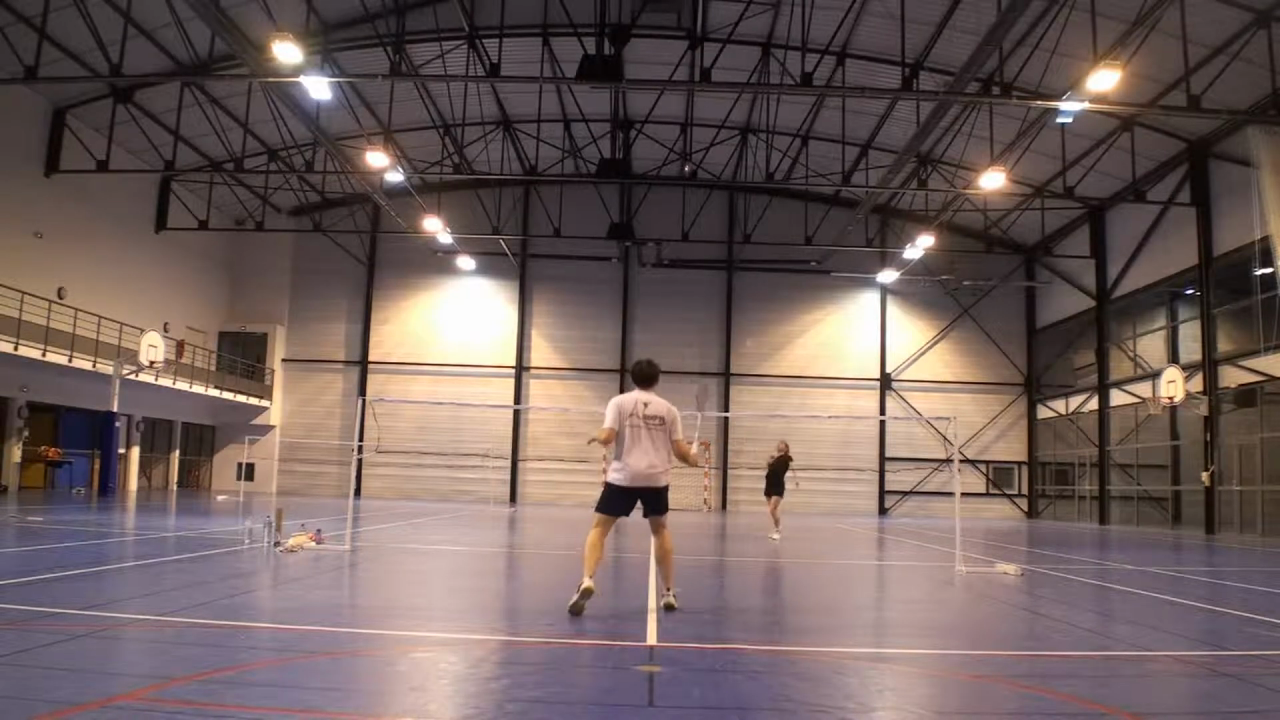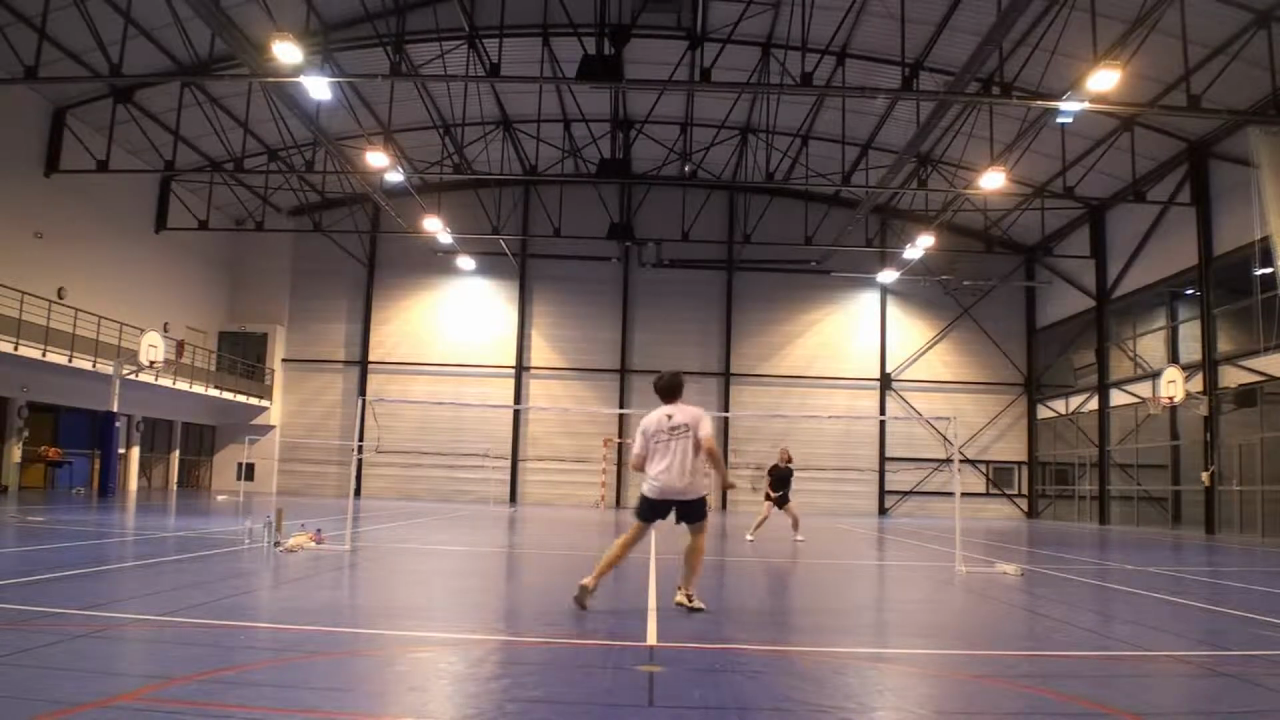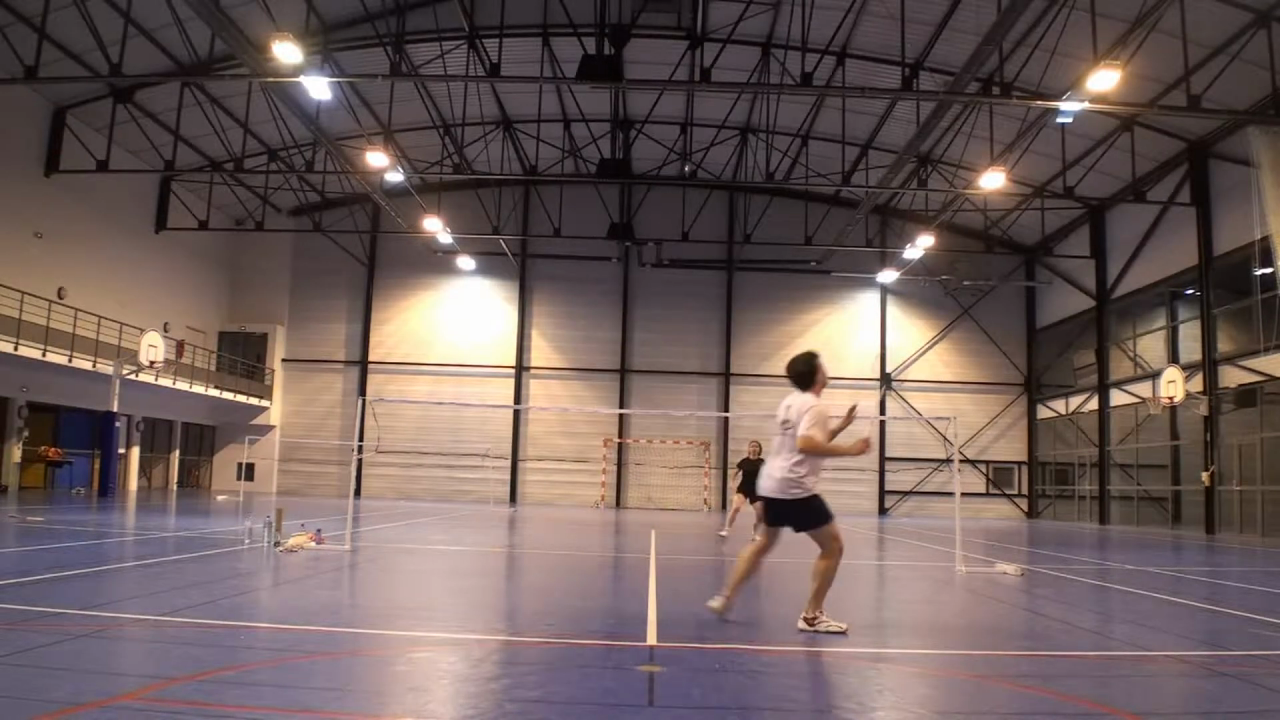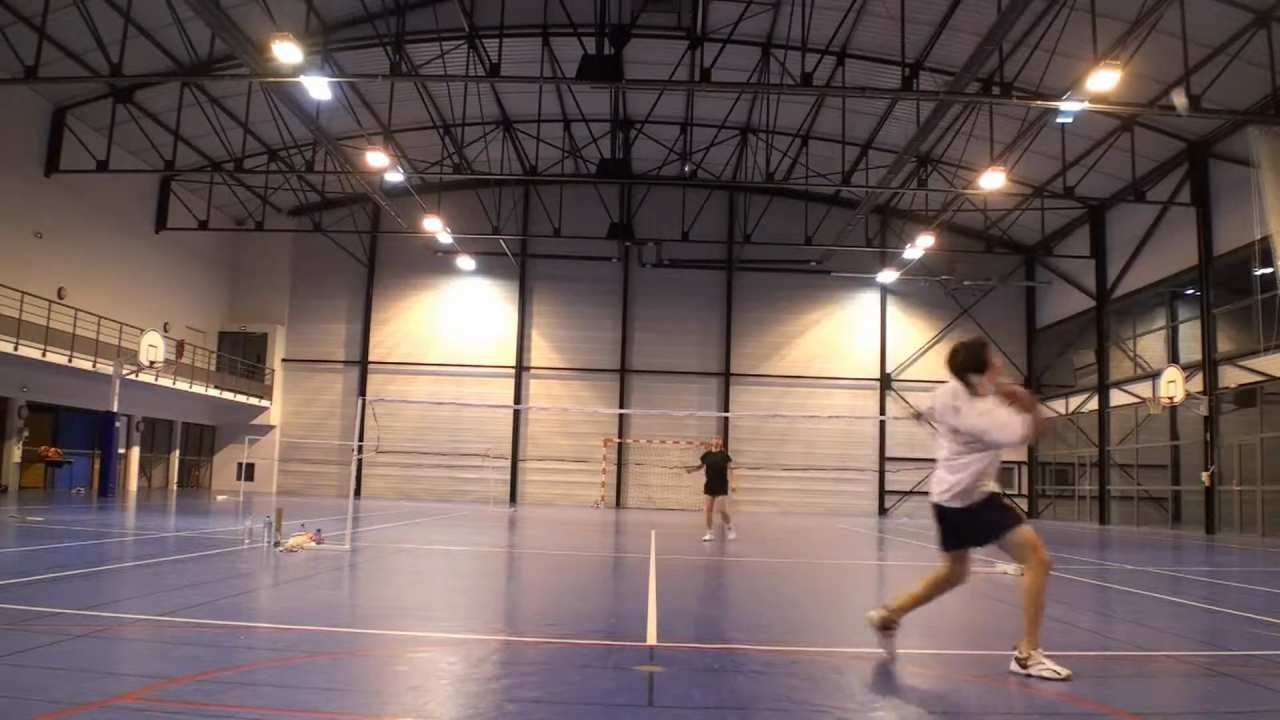
dt=0.5s
person 1, frame 1
left shoulder: (620, 402)
right shoulder: (669, 410)
left elbow: (607, 438)
right elbow: (681, 451)
left wrist: (595, 438)
right wrist: (692, 460)
left hip: (622, 477)
right hip: (656, 479)
left knee: (598, 530)
right knee: (661, 531)
left ankle: (587, 582)
right ankle: (668, 593)
person 1, frame 2
left shoulder: (648, 421)
right shoulder: (697, 414)
left elbow: (636, 464)
right elbow: (710, 447)
right wrist: (724, 477)
left hip: (656, 488)
right hip: (689, 489)
left knee: (631, 537)
right knee: (698, 534)
left ankle: (590, 582)
right ankle: (686, 593)
person 1, frame 3
left shoulder: (790, 403)
right shoulder: (814, 406)
right elbow: (806, 446)
left wrist: (841, 426)
right wrist: (848, 450)
left hip: (771, 486)
right hip: (795, 490)
left knee: (763, 545)
right knee: (833, 548)
left ankle: (725, 598)
right ankle: (811, 615)
person 1, frame 4
left shoulder: (949, 393)
right shoulder: (985, 414)
left elbow: (928, 415)
right elbow: (1032, 433)
right wrist: (1027, 402)
left hip: (947, 498)
right hip: (974, 498)
left knee: (953, 573)
right knee: (1038, 561)
left ankle: (888, 616)
right ankle: (1027, 654)
